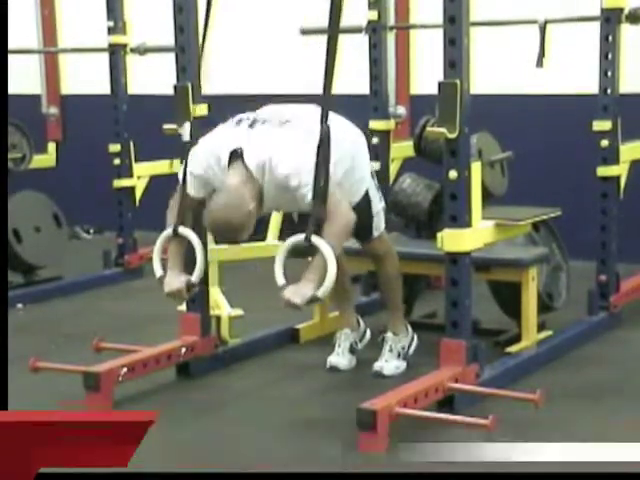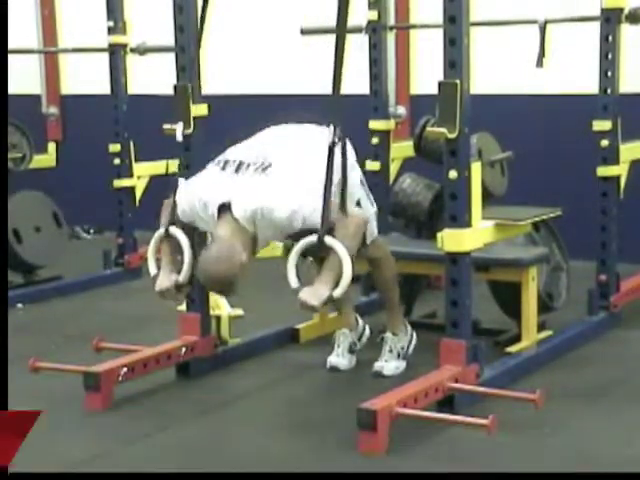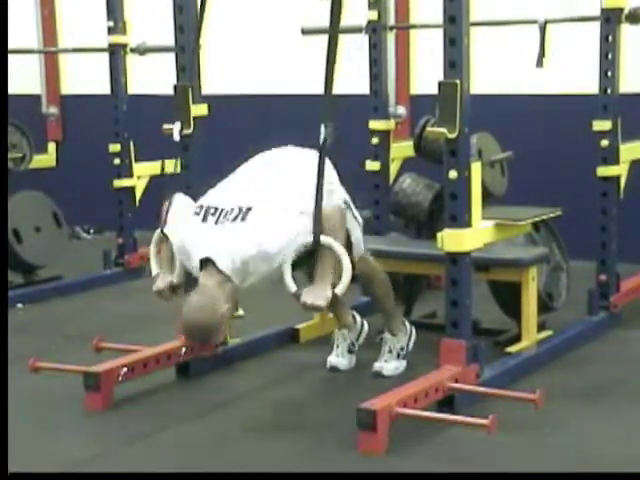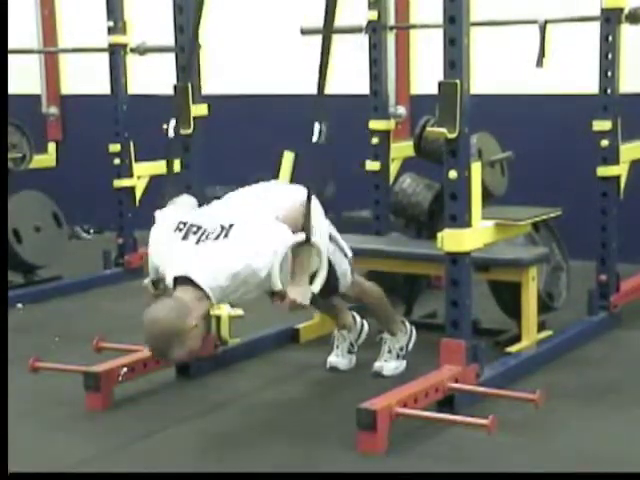
dt=0.2s
person 1, frame 1
left shoulder: (290, 164)
right shoulder: (206, 158)
left elbow: (342, 218)
right elbow: (180, 203)
left wrist: (309, 283)
right wrist: (174, 270)
left hip: (344, 157)
right hip: (313, 165)
left knee: (375, 246)
left ankle: (399, 333)
right ankle: (351, 328)
person 1, frame 2
left shoulder: (280, 205)
right shoulder: (196, 199)
left elbow: (355, 220)
right elbow: (170, 206)
left wrist: (322, 286)
right wrist: (167, 269)
left hip: (331, 158)
left knee: (370, 250)
left ankle: (399, 333)
right ankle: (350, 328)
person 1, frame 3
left shoulder: (259, 248)
right shoulder: (185, 241)
left elbow: (332, 212)
right elbow: (171, 204)
left wrist: (323, 286)
right wrist: (165, 271)
left hip: (313, 177)
left knee: (356, 264)
right knee: (312, 265)
left ankle: (397, 332)
right ankle: (348, 326)
person 1, frame 4
left shoulder: (238, 268)
right shoulder: (160, 249)
left elbow: (299, 208)
right elbow: (182, 202)
left wrist: (300, 283)
left hip: (292, 213)
left knee: (345, 286)
left ankle: (398, 332)
right ankle: (348, 327)
